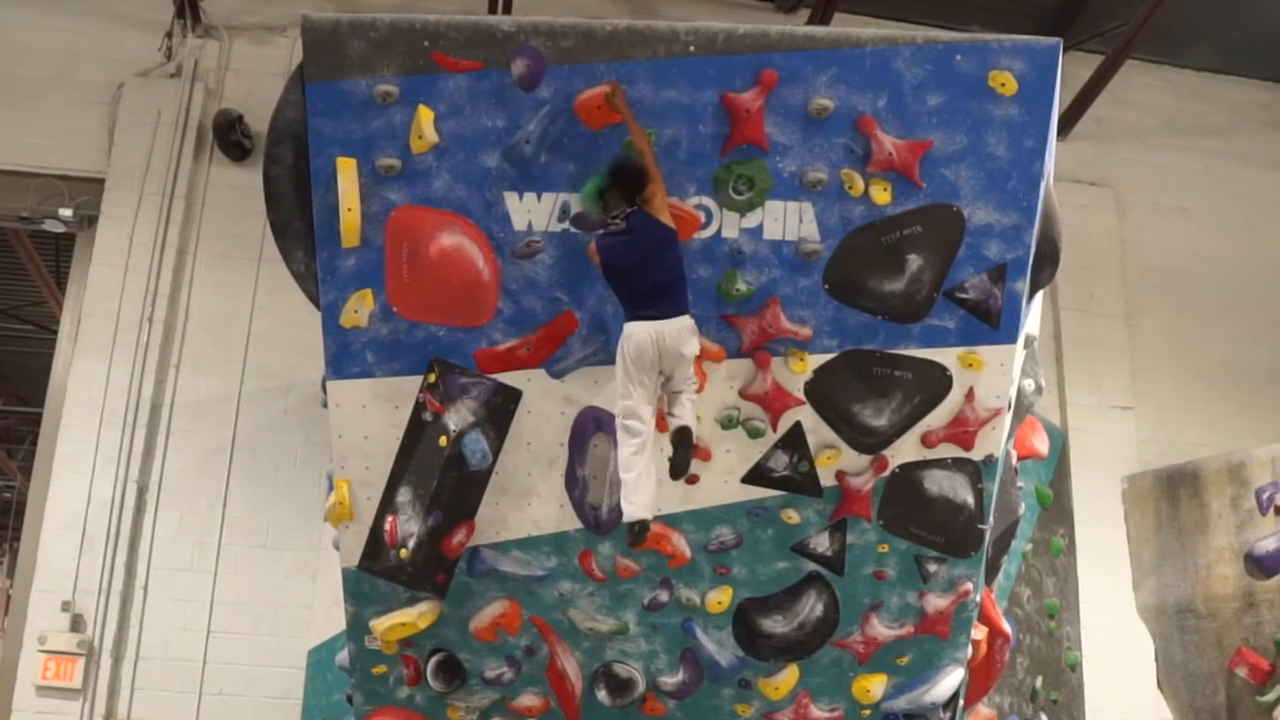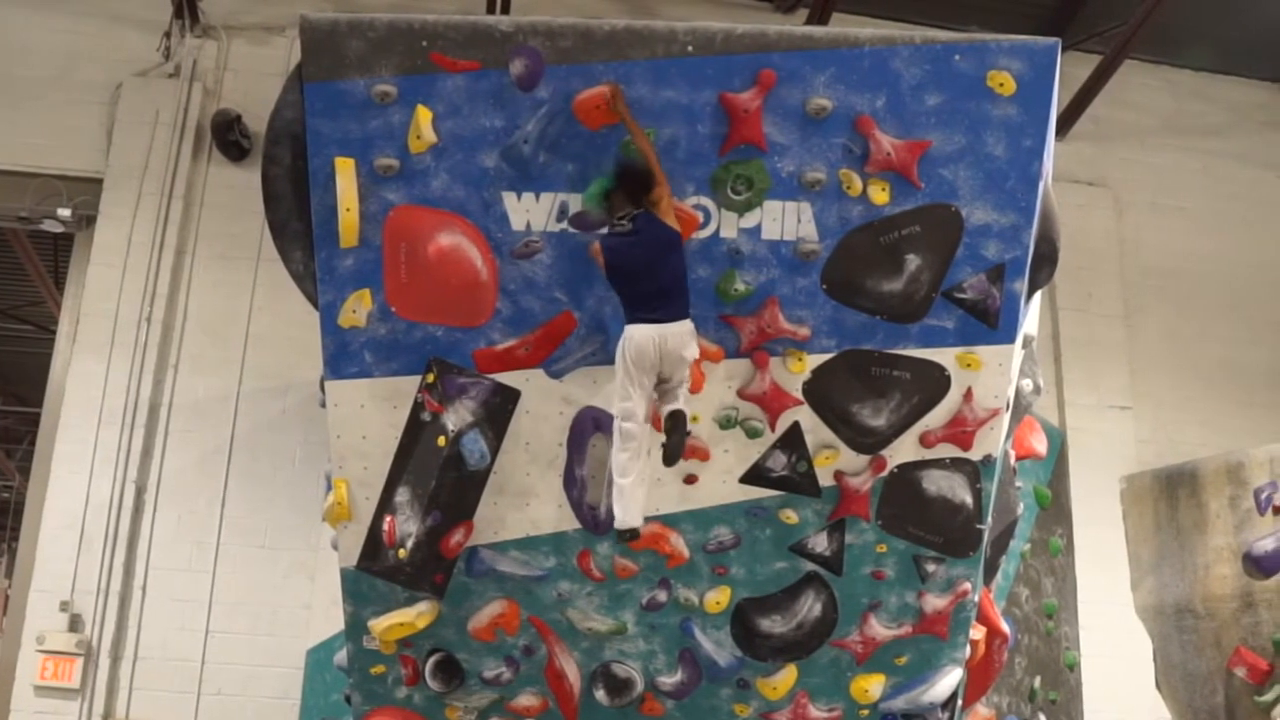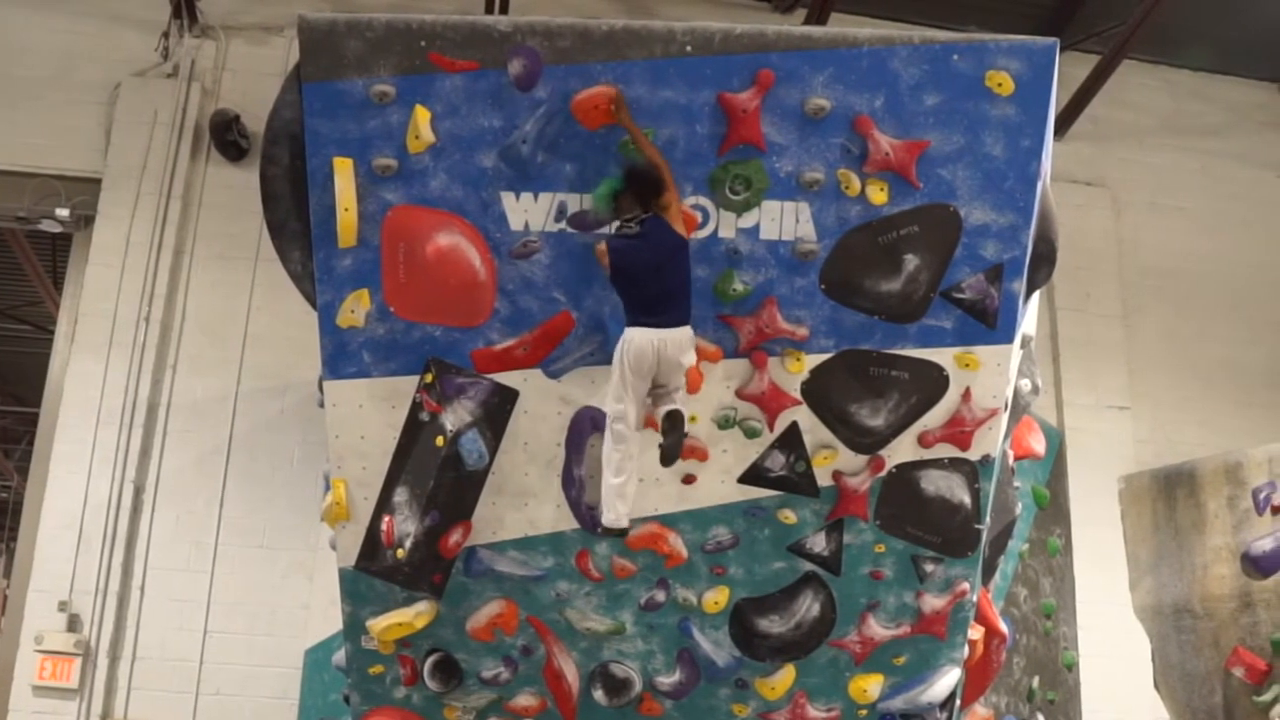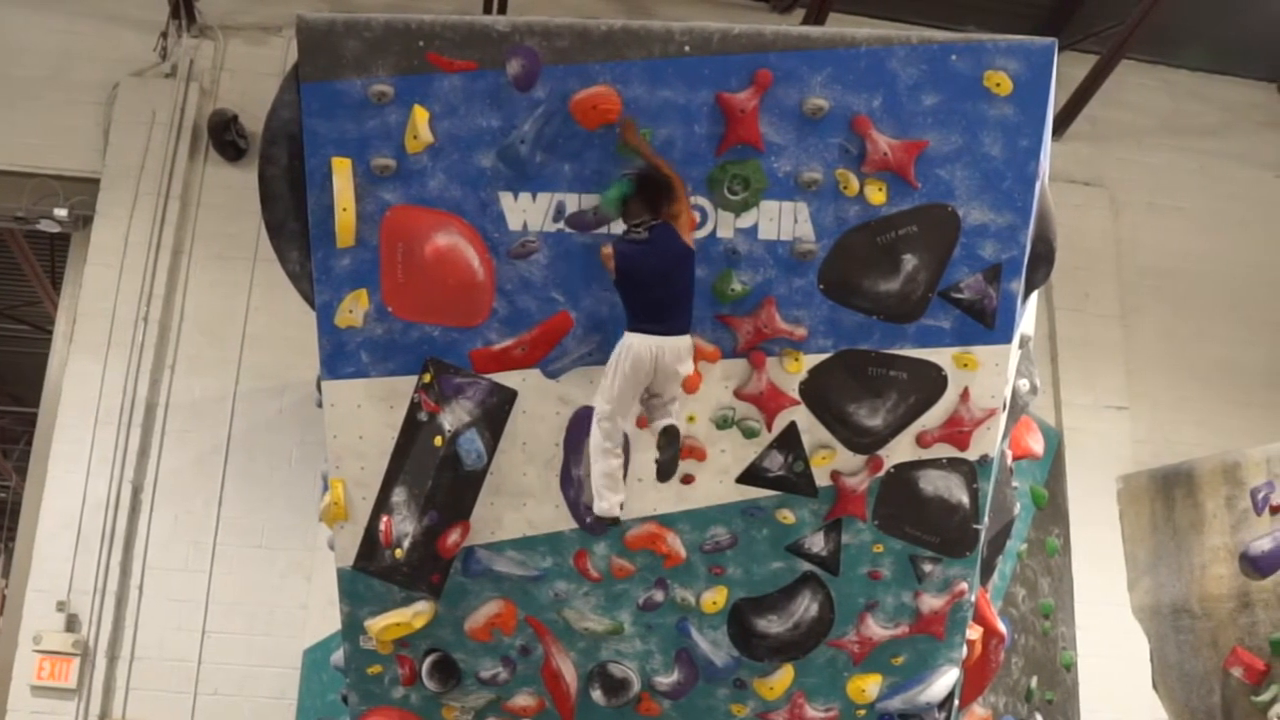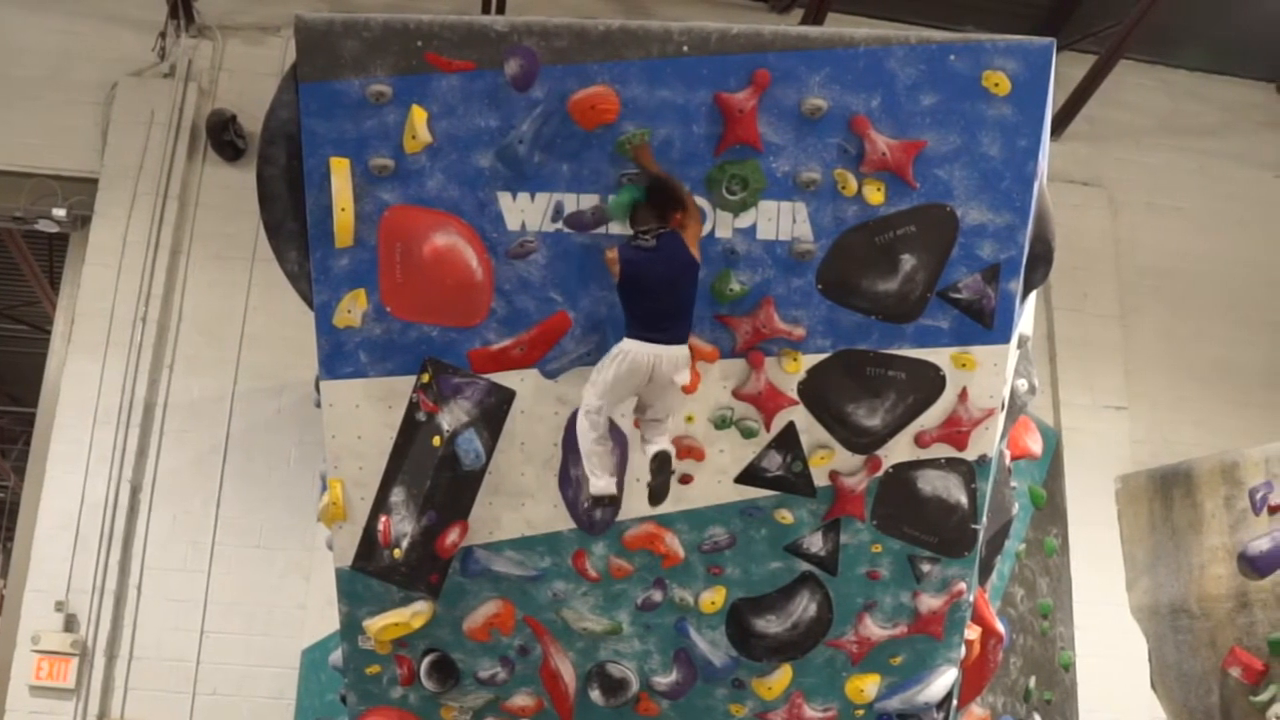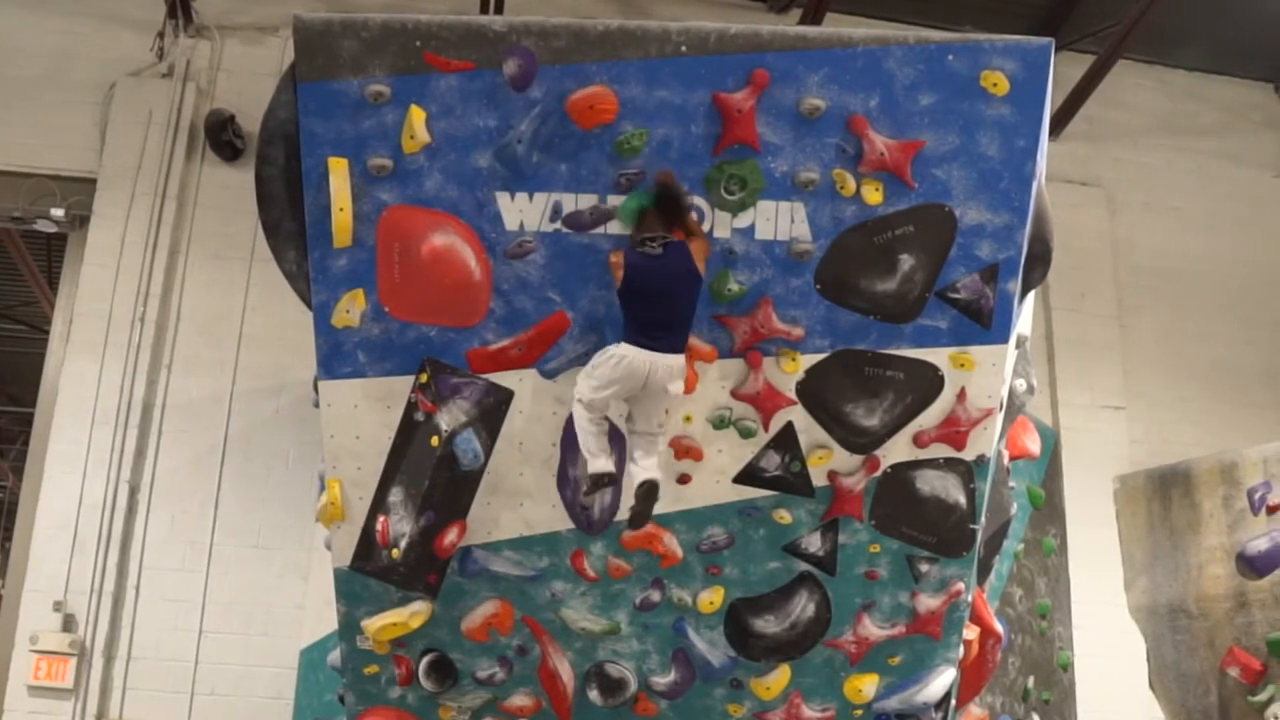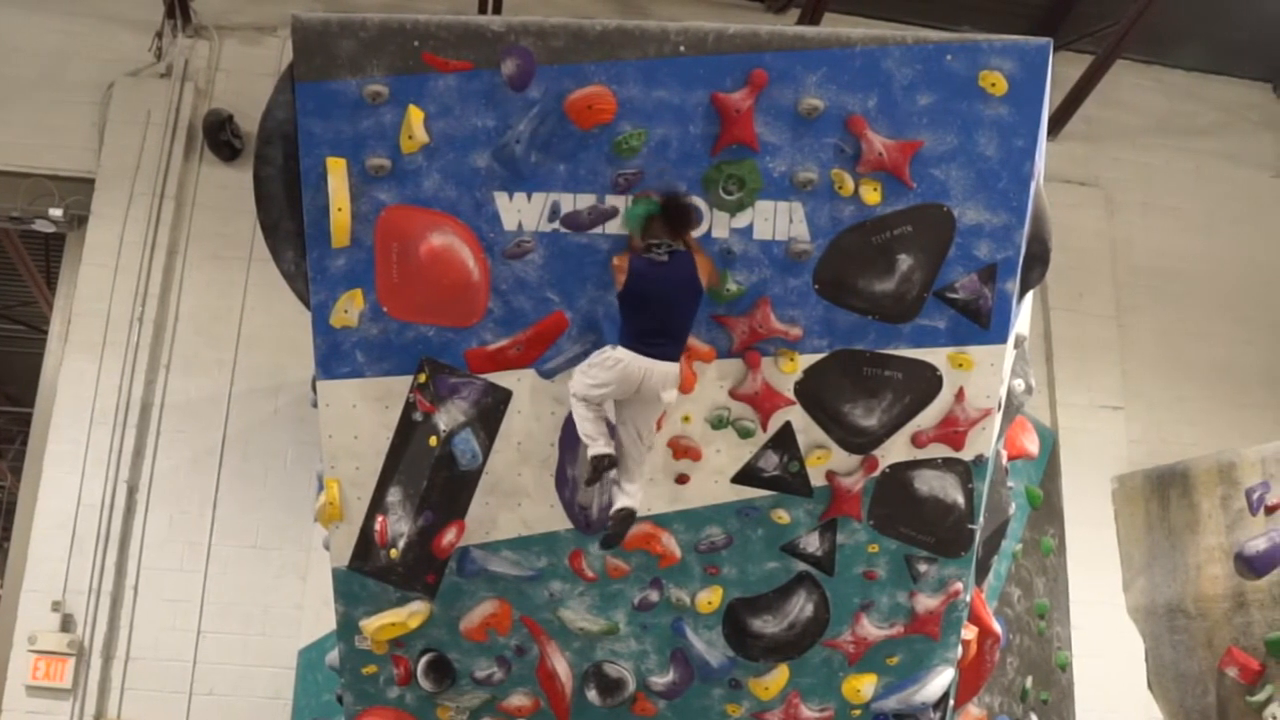
dt=0.1s
person 1, frame 1
left shoulder: (598, 247)
right shoulder: (657, 214)
right elbow: (649, 160)
right wrist: (625, 112)
left hip: (637, 334)
right hip: (679, 328)
left knee: (634, 423)
right knee: (682, 390)
left ankle: (636, 514)
right ankle: (682, 428)
person 1, frame 2
left shoulder: (601, 247)
right shoulder: (663, 217)
right elbow: (653, 162)
right wrist: (626, 115)
left hip: (638, 336)
right hip: (679, 331)
left knee: (630, 424)
right knee: (674, 388)
left ankle: (628, 520)
right ankle: (675, 416)
person 1, frame 3
left shoulder: (606, 249)
right shoulder: (671, 224)
right elbow: (667, 175)
right wrist: (631, 129)
left hip: (638, 338)
right hip: (679, 337)
left knee: (622, 426)
right knee: (667, 391)
left ankle: (615, 518)
right ankle: (671, 418)
person 1, frame 4
left shoulder: (612, 252)
right shoulder: (679, 231)
right elbow: (678, 186)
right wrist: (638, 144)
left hip: (637, 345)
right hip: (677, 345)
left knee: (608, 422)
right knee: (663, 402)
left ankle: (607, 509)
right ankle: (667, 431)
person 1, frame 5
left shoulder: (616, 257)
right shoulder: (687, 241)
right elbow: (691, 208)
right wrist: (652, 167)
left hip: (635, 351)
right hip: (675, 354)
left knee: (594, 411)
right knee: (655, 417)
left ankle: (602, 488)
right ankle: (660, 453)
person 1, frame 6
left shoulder: (622, 261)
right shoulder: (693, 253)
right elbow: (698, 234)
right wrist: (676, 198)
left hip: (630, 357)
right hip: (671, 363)
left knee: (585, 398)
right knee: (646, 433)
left ankle: (600, 467)
right ankle: (646, 481)
person 1, frame 7
left shoulder: (624, 265)
right shoulder: (698, 265)
right elbow: (708, 272)
left wrist: (639, 214)
right wrist: (688, 237)
left hip: (625, 362)
right hip: (665, 372)
left knee: (579, 388)
right knee: (634, 443)
left ankle: (602, 450)
right ankle: (625, 505)
